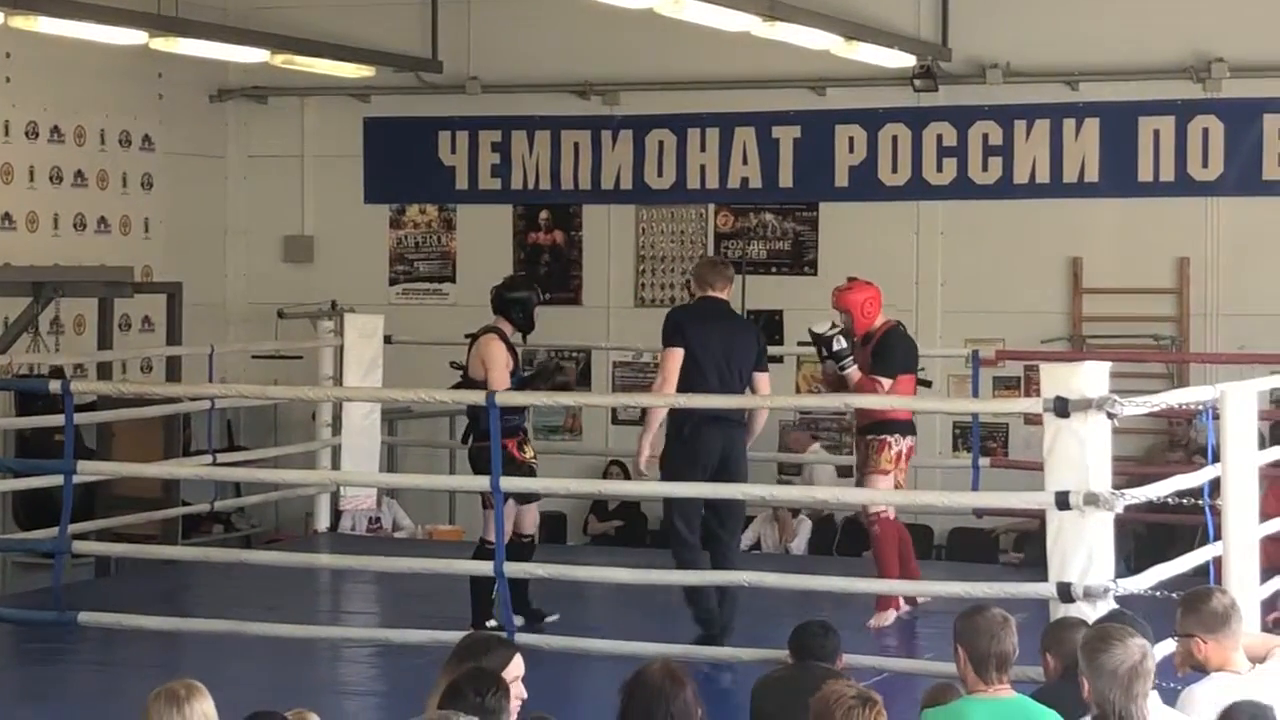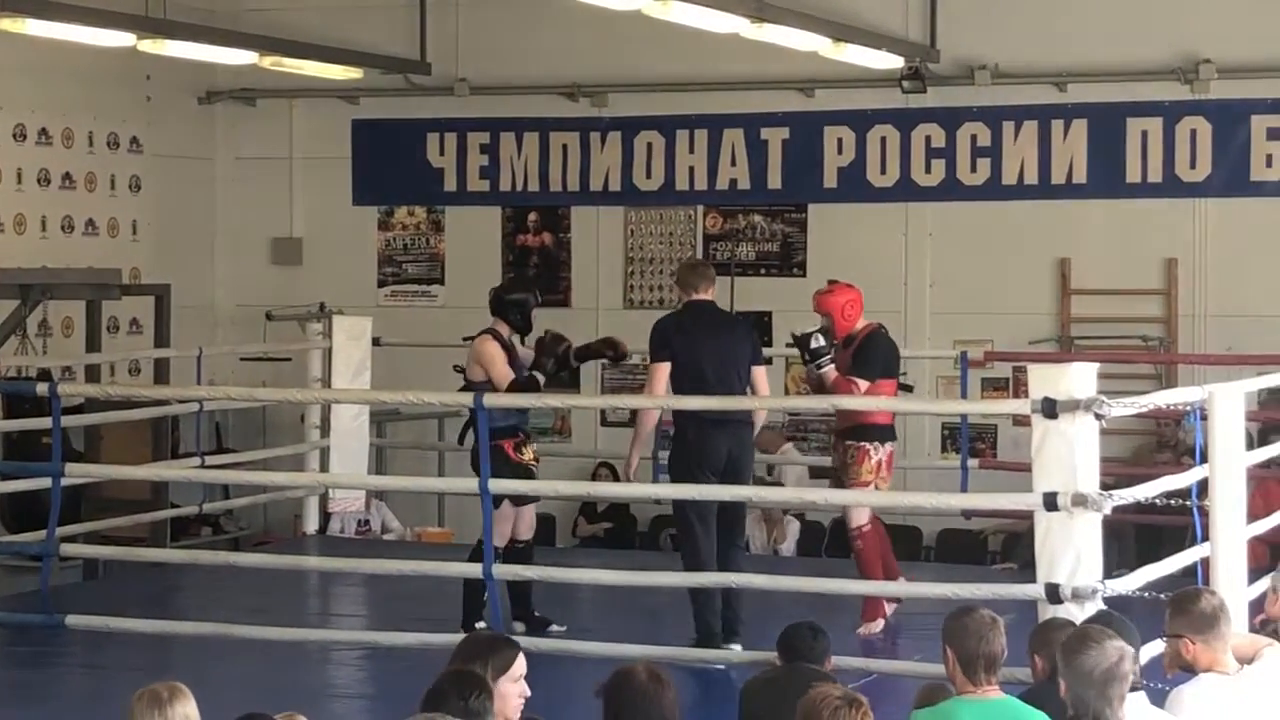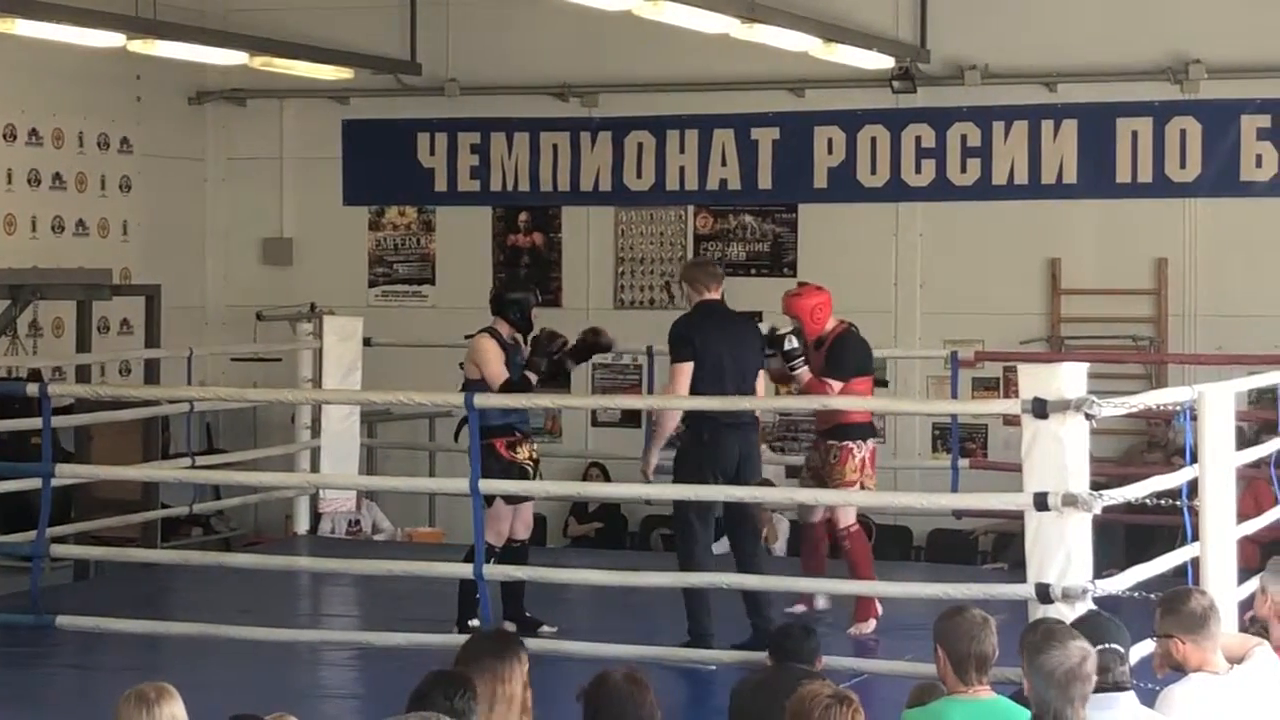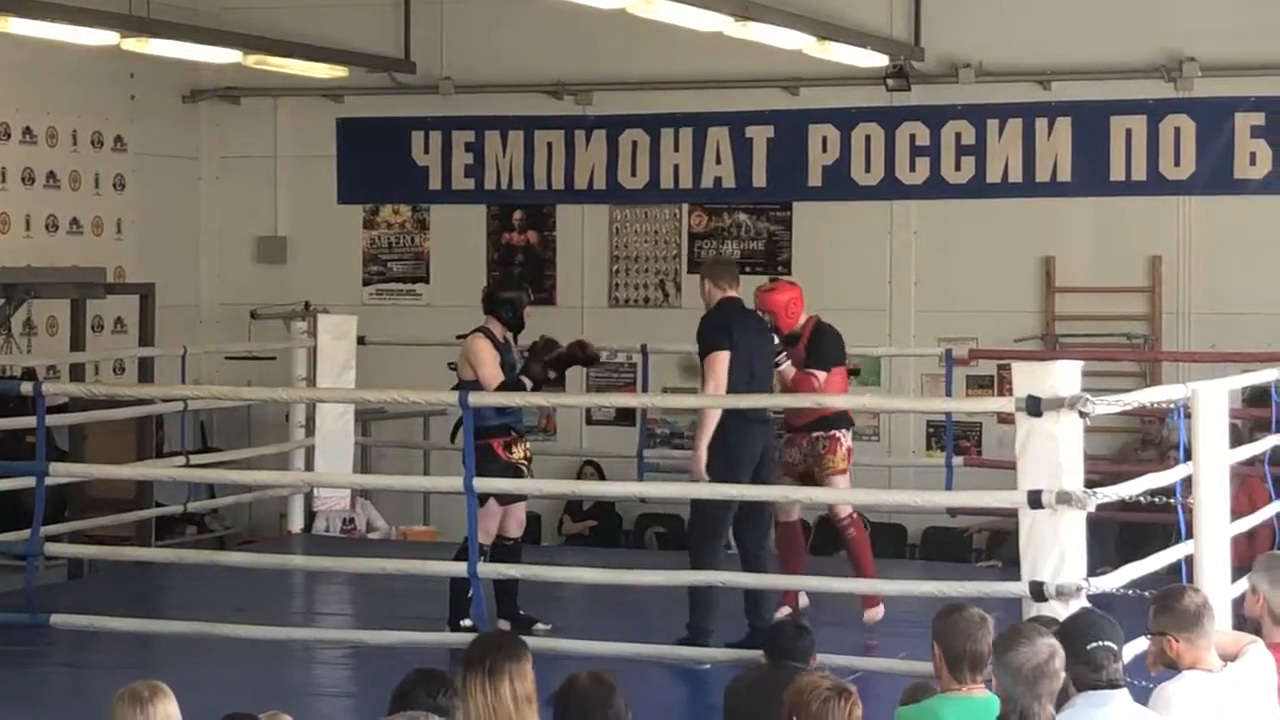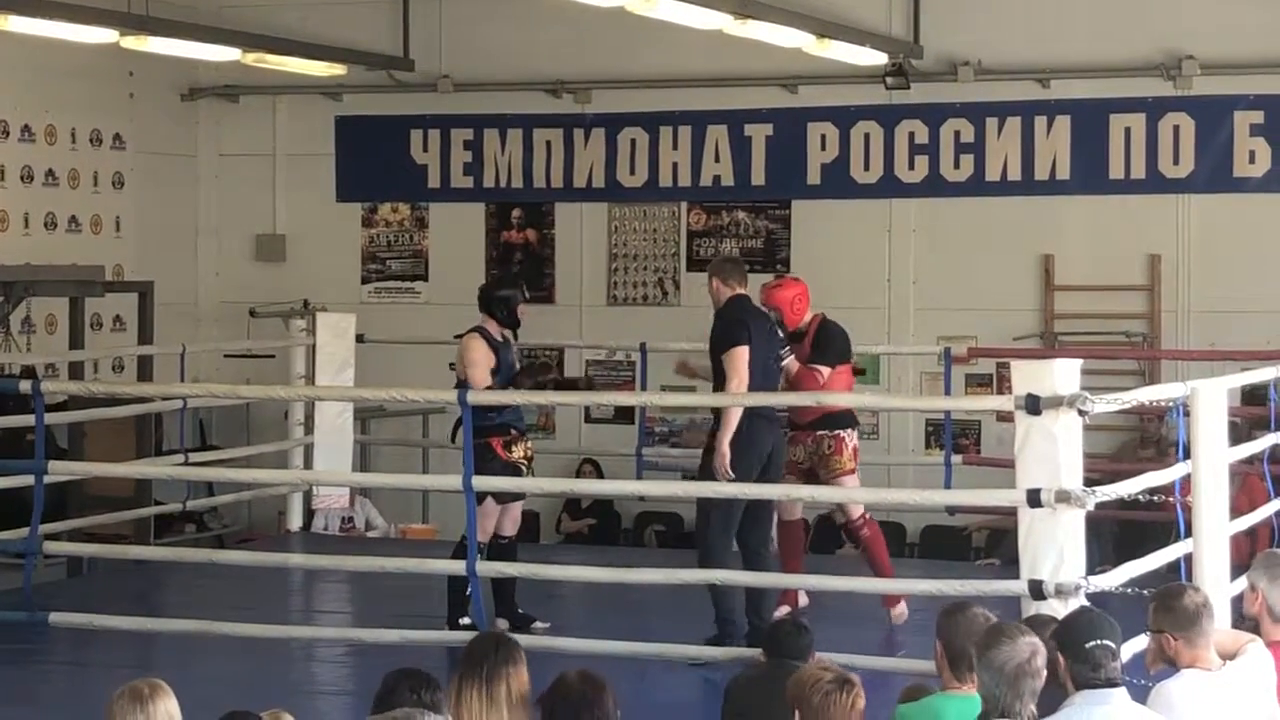
dt=0.3s
person 1, frame 1
left shoulder: (681, 318)
right shoulder: (749, 330)
left elbow: (667, 383)
right elbow: (763, 403)
left wrist: (646, 439)
left hip: (692, 434)
right hip: (732, 438)
left knee: (684, 534)
right knee: (726, 539)
left ankle: (711, 626)
right ankle: (721, 633)
person 1, frame 2
left shoulder: (669, 327)
right shoulder: (742, 327)
left elbow: (655, 396)
right elbow: (763, 395)
left wrist: (635, 450)
left hip: (696, 440)
right hip: (738, 439)
left knee: (698, 541)
right knee: (732, 537)
left ankle: (710, 640)
right ankle: (731, 631)
person 1, frame 3
left shoulder: (687, 326)
right shoulder: (749, 327)
left elbow: (678, 396)
left wrist: (653, 449)
left hip: (705, 440)
right hip: (746, 440)
left knee: (695, 540)
right knee: (747, 537)
left ankle: (701, 641)
right ankle: (763, 632)
person 1, frame 4
left shoulder: (716, 320)
right shoulder: (757, 323)
left elbow: (717, 386)
left wrist: (700, 444)
left hip: (731, 435)
right hip: (762, 433)
left knee: (706, 539)
right knee: (755, 539)
left ankle: (700, 637)
right ankle: (761, 632)
person 1, frame 5
left shoulder: (729, 316)
right shoulder: (764, 321)
left elbow: (738, 381)
left wrist: (722, 440)
right wrist: (700, 372)
left hip: (742, 433)
right hip: (771, 433)
left knee: (714, 535)
right knee: (756, 538)
left ankle: (729, 632)
right ankle: (760, 631)
person 2, frame 1
left shoulder: (495, 341)
right shoulder: (492, 344)
right elbow: (502, 403)
left wrist: (538, 381)
right wrist: (538, 384)
left hip: (509, 447)
right hip: (497, 449)
left knee: (526, 528)
right knee: (497, 537)
left ankle: (521, 607)
right ankle: (481, 621)
person 2, frame 2
left shoulder: (504, 345)
right shoulder: (486, 345)
left elbow: (551, 364)
right elbow: (517, 392)
left wrist: (593, 350)
right wrist: (542, 360)
left hip: (516, 448)
right hip: (499, 451)
left knee: (523, 534)
right knee: (497, 538)
left ankle: (524, 615)
right ankle: (472, 620)
person 2, frame 3
left shoulder: (513, 343)
right shoulder: (484, 343)
left elbow: (552, 369)
right elbow: (511, 392)
left wrist: (585, 348)
right wrist: (537, 359)
left hip: (519, 447)
right hip: (497, 450)
left knee: (521, 533)
right knee: (495, 537)
left ankle: (515, 615)
right ankle: (466, 618)
person 2, frame 4
left shoulder: (504, 341)
right shoulder: (478, 343)
left elbow: (530, 382)
right elbow: (504, 395)
left wrist: (566, 359)
right wrist: (535, 364)
left hip: (512, 447)
right hip: (491, 449)
left knee: (512, 532)
right knee: (483, 535)
left ankle: (509, 613)
right ankle: (458, 618)
person 2, frame 5
left shoulder: (504, 339)
right shoulder: (475, 343)
right elbow: (484, 399)
left wrist: (562, 383)
right wrist: (525, 380)
left hip: (512, 446)
right hip: (490, 448)
left knee: (508, 532)
right knee: (481, 534)
left ankle: (507, 612)
right ankle: (457, 617)
person 3, frame 1
left shoulder: (894, 341)
right shoulder: (863, 340)
left elbow: (873, 394)
right elbow: (838, 386)
left wrist: (844, 359)
right wrist: (827, 354)
left hip: (891, 435)
right hip: (869, 434)
left knee: (875, 511)
right knee: (885, 515)
left ankle: (889, 599)
person 3, frame 2
left shoulder: (876, 344)
right shoulder: (847, 342)
left elbow: (849, 393)
right elbow: (824, 388)
left wrist: (823, 358)
right wrist: (809, 357)
left hip: (870, 441)
right hip: (848, 439)
left knee: (856, 522)
right knee: (863, 519)
left ankle: (876, 607)
right ankle: (892, 582)
person 3, frame 3
left shoulder: (848, 343)
right shoulder: (820, 341)
left elbow: (823, 394)
right elbow: (804, 385)
left wrist: (796, 361)
right wrist: (778, 352)
left hip: (850, 439)
right hip: (827, 438)
left knee: (843, 522)
right knee: (810, 516)
left ankle: (867, 607)
right ankle: (813, 592)
person 3, frame 4
left shoulder: (824, 336)
right shoulder: (782, 339)
left elbow: (807, 386)
left wrist: (778, 357)
left hip: (829, 432)
right hip: (796, 433)
left knee: (840, 511)
right knee: (784, 513)
left ankle: (872, 593)
right ankle: (793, 593)
person 3, frame 5
left shoulder: (830, 333)
right shoulder: (789, 337)
left elbow: (812, 383)
left hip: (834, 430)
right hip: (800, 432)
left knee: (853, 512)
right knee: (787, 512)
left ankle: (892, 593)
right ankle: (793, 593)
